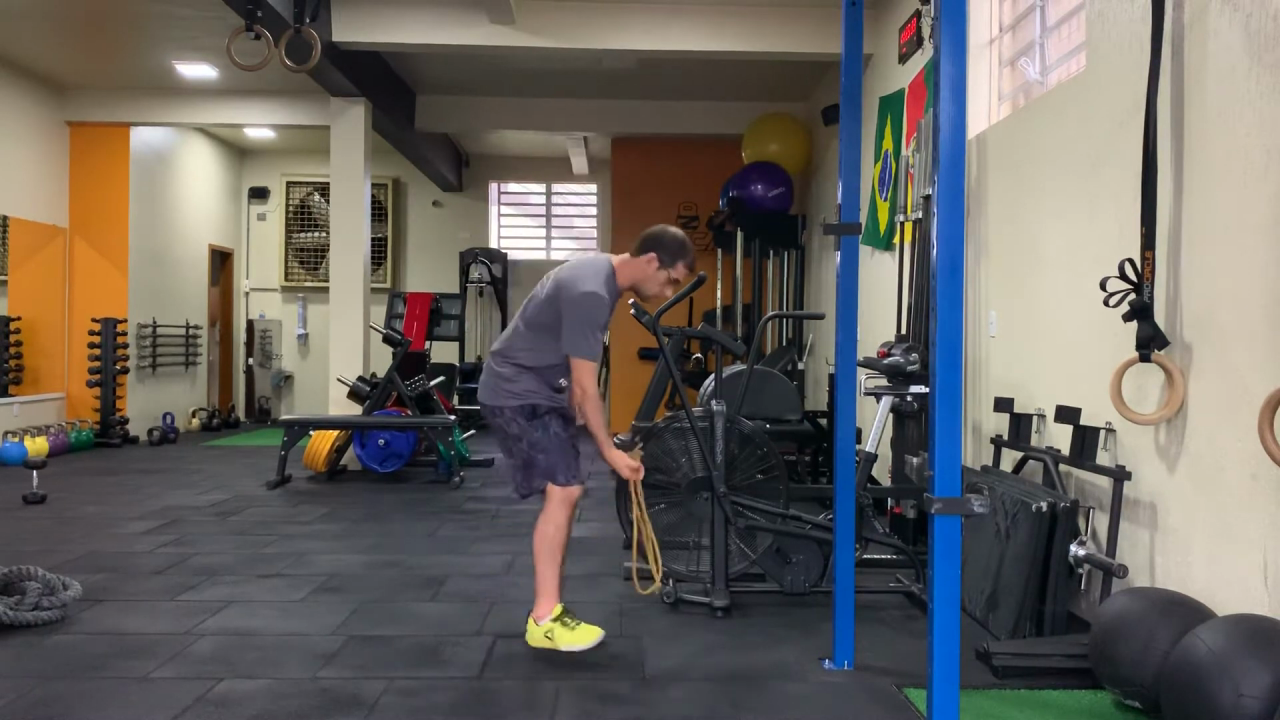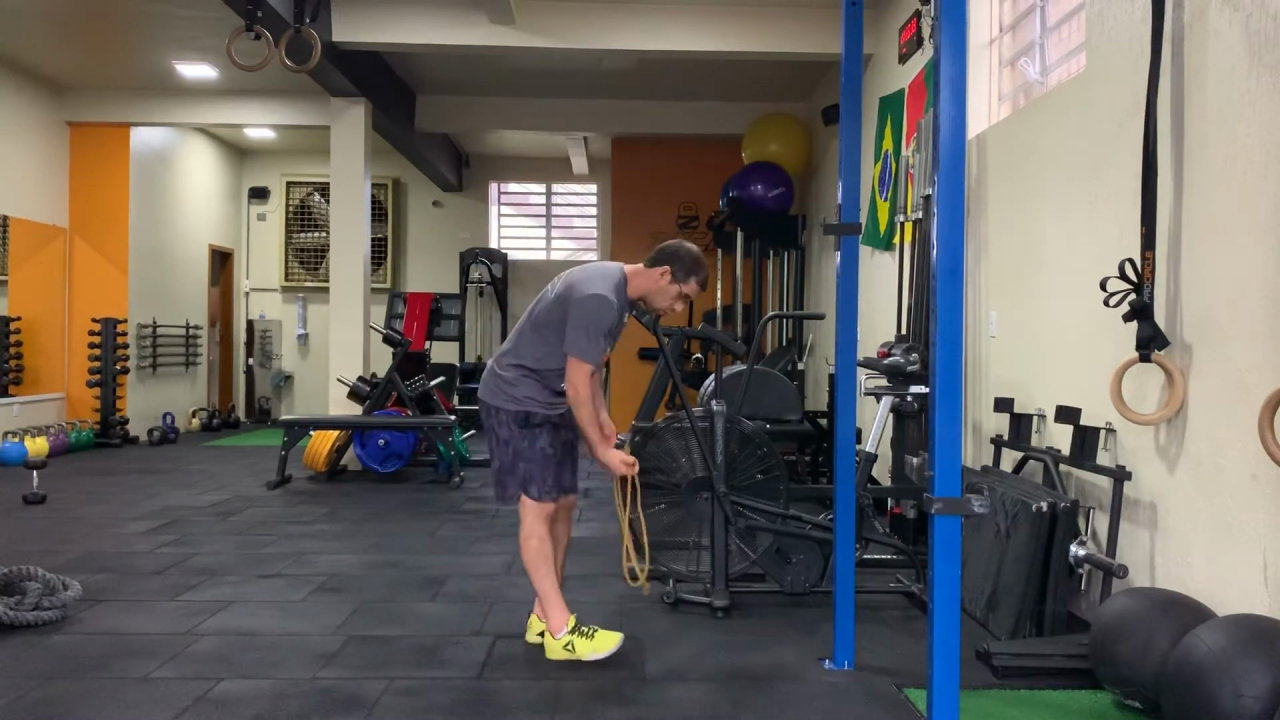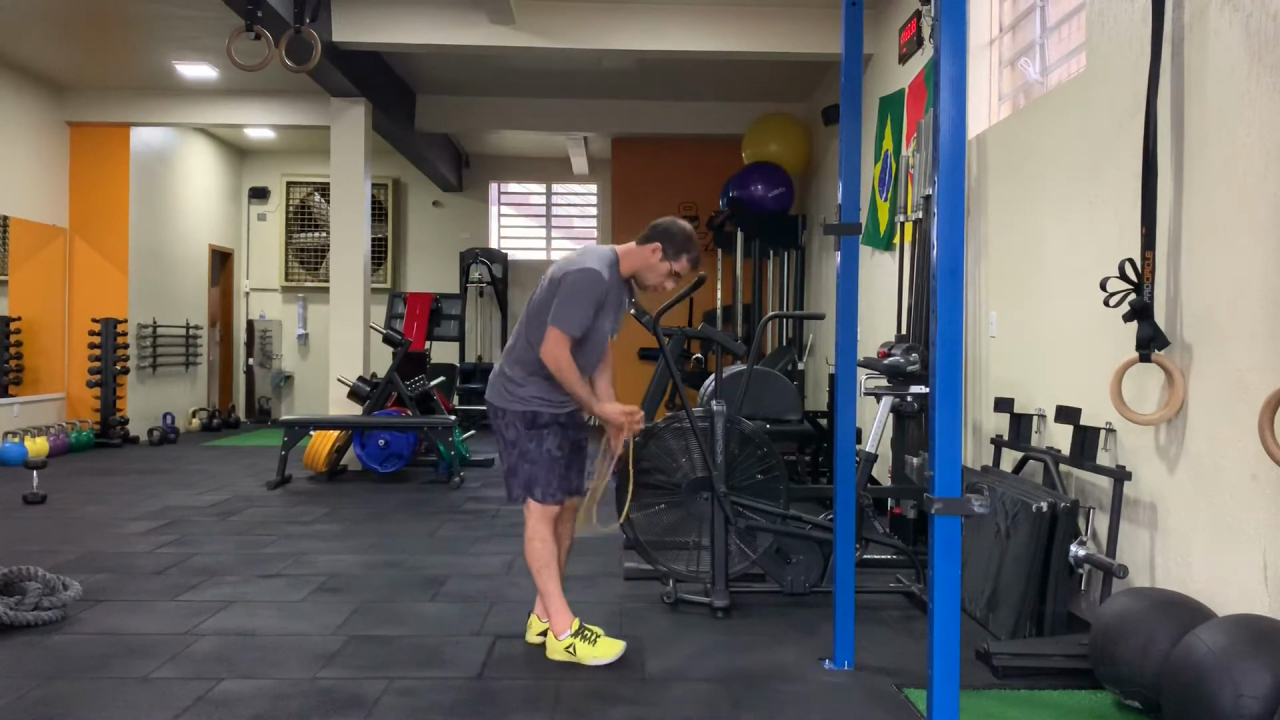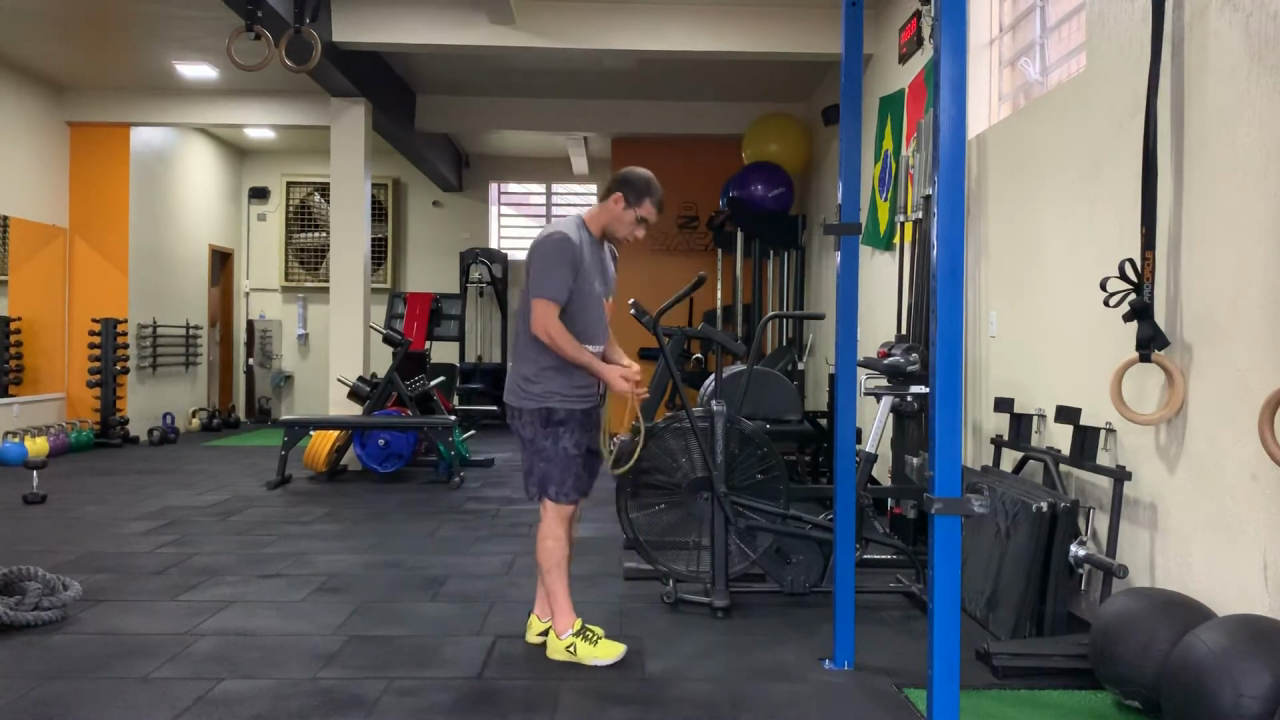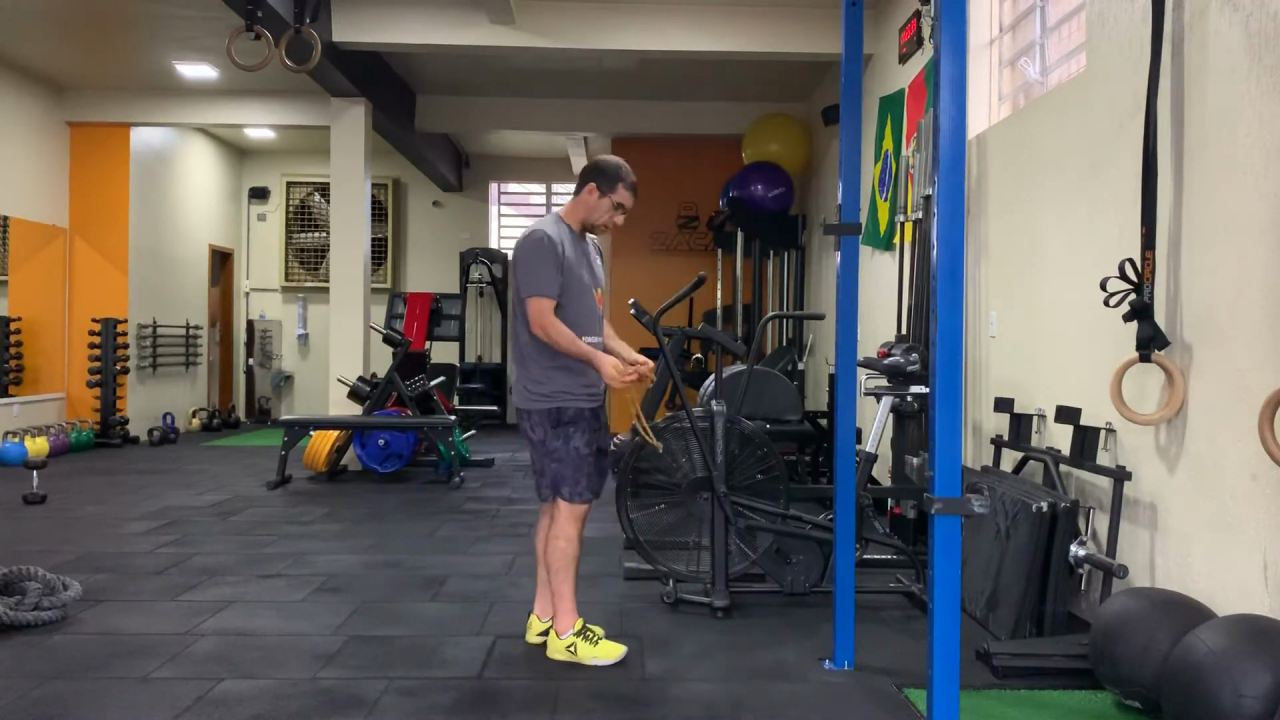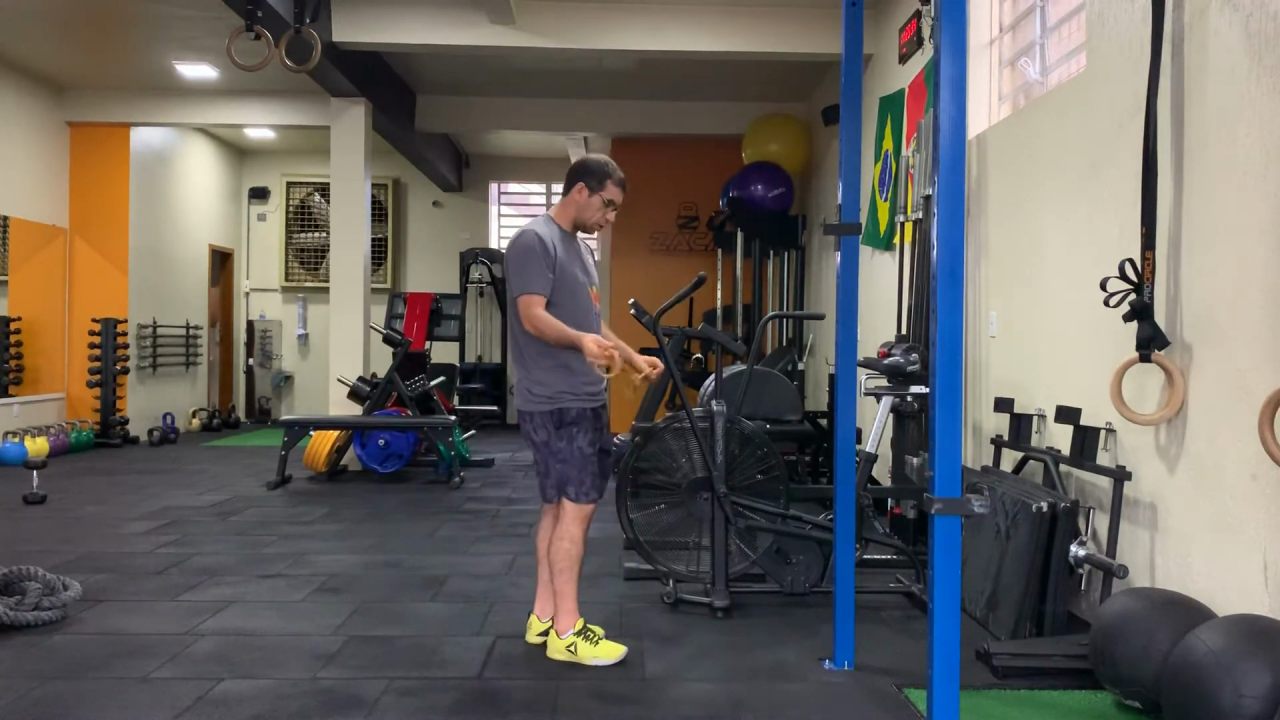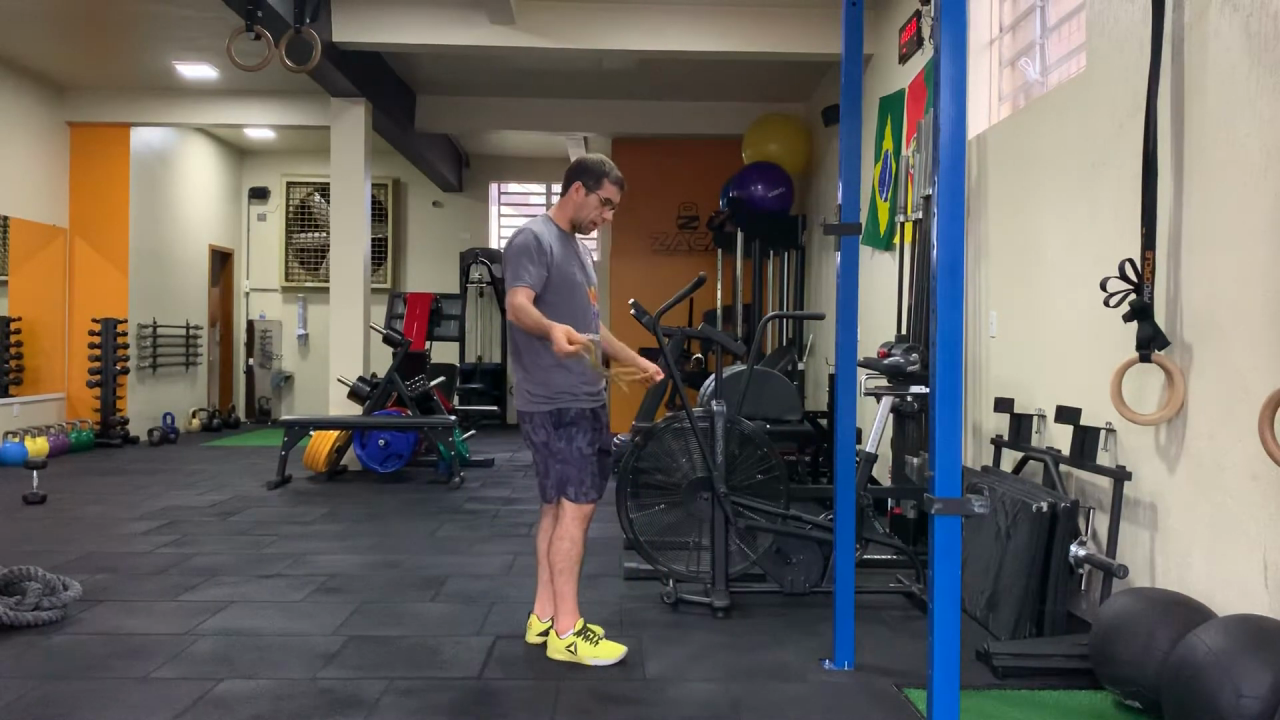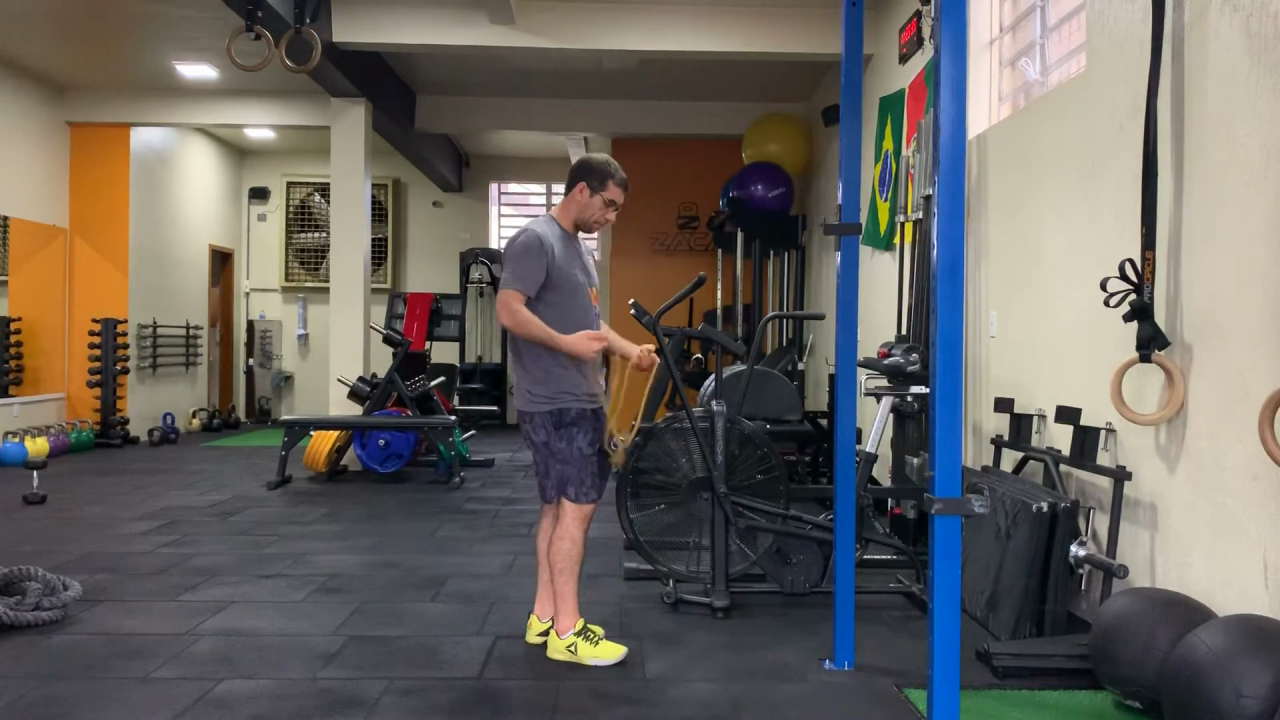
dt=0.3s
person 1, frame 1
left shoulder: (606, 277)
right shoulder: (590, 292)
right elbow: (584, 384)
right wrist: (609, 452)
left hip: (545, 394)
right hip: (516, 394)
left knee: (563, 496)
right knee: (563, 492)
left ankle: (546, 610)
right ankle: (547, 618)
person 1, frame 2
left shoulder: (620, 290)
right shoulder: (598, 296)
right elbow: (576, 383)
left wrist: (603, 415)
right wrist: (602, 451)
left hip: (550, 401)
right hip: (516, 399)
left knee: (562, 504)
right knee: (537, 507)
left ankle: (544, 615)
right ankle: (560, 629)
person 1, frame 3
left shoulder: (621, 283)
right shoulder: (589, 274)
right elbow: (553, 352)
left wrist: (612, 409)
right wrist: (598, 407)
left hip: (559, 402)
right hip: (525, 401)
left knee: (566, 506)
right knee: (543, 509)
left ankle: (545, 617)
right ankle: (563, 632)
person 1, frame 4
left shoulder: (604, 251)
right shoulder: (561, 242)
right elbow: (544, 324)
left wrist: (621, 362)
right wrist: (602, 372)
left hip: (577, 399)
right hip: (544, 401)
left knee: (565, 505)
right knee: (557, 508)
left ankle: (544, 615)
right ankle: (564, 631)
person 1, frame 5
left shoulder: (589, 247)
right shoulder: (542, 240)
right elbow: (541, 321)
left wrist: (629, 354)
right wrist: (597, 359)
left hip: (582, 399)
right hip: (553, 402)
left knee: (559, 505)
right knee: (570, 508)
left ankle: (544, 616)
right ankle: (565, 631)
person 1, frame 6
left shoulder: (581, 247)
right shoulder: (534, 241)
right elbow: (532, 316)
left wrist: (632, 356)
right wrist: (580, 341)
left hip: (583, 400)
right hip: (554, 403)
left knee: (559, 506)
right knee: (575, 508)
left ankle: (544, 616)
right ankle: (566, 632)
person 1, frame 7
left shoulder: (577, 247)
right shoulder: (533, 240)
right elbow: (517, 304)
left wrist: (635, 360)
right wrist: (552, 330)
left hip: (582, 399)
right hip: (554, 404)
left knee: (559, 506)
right knee: (575, 508)
left ankle: (545, 616)
right ankle: (566, 632)
person 1, frame 8
left shoulder: (578, 247)
right shoulder: (535, 241)
right elbow: (508, 309)
left wrist: (629, 349)
right wrist: (565, 342)
left hip: (580, 400)
right hip: (554, 403)
left knee: (560, 507)
right knee: (575, 507)
left ankle: (545, 616)
right ankle: (566, 632)
